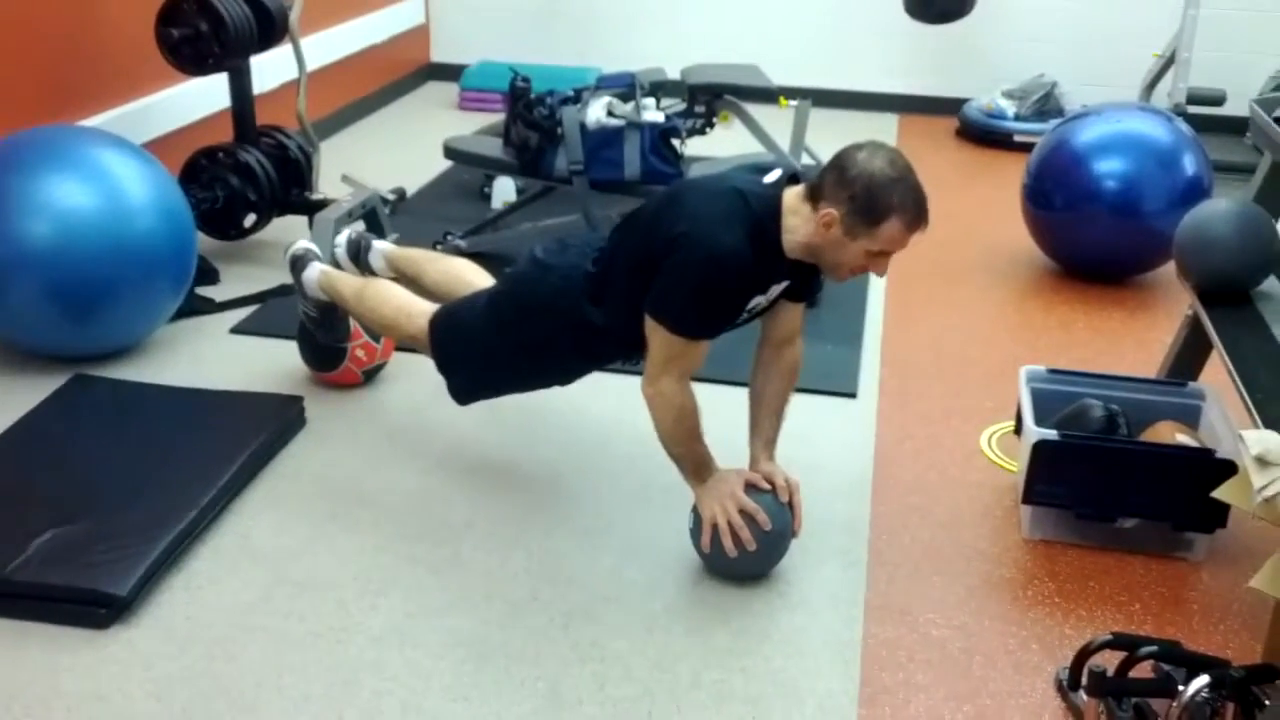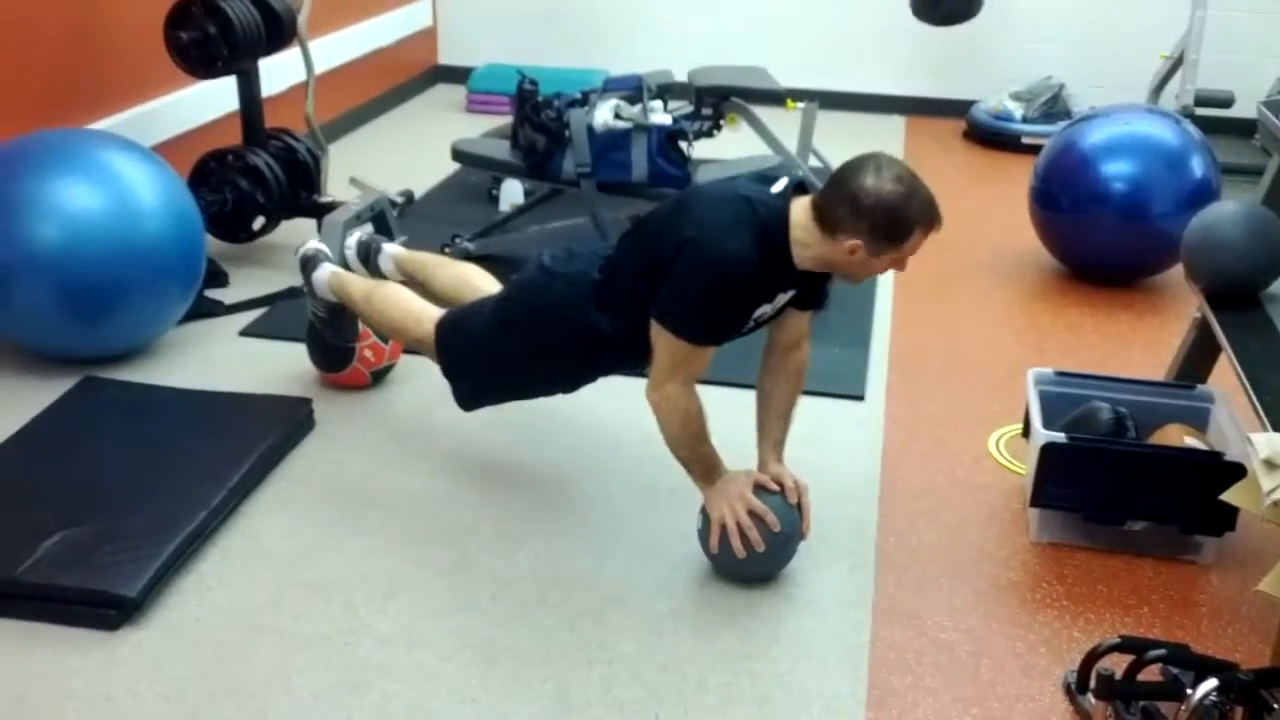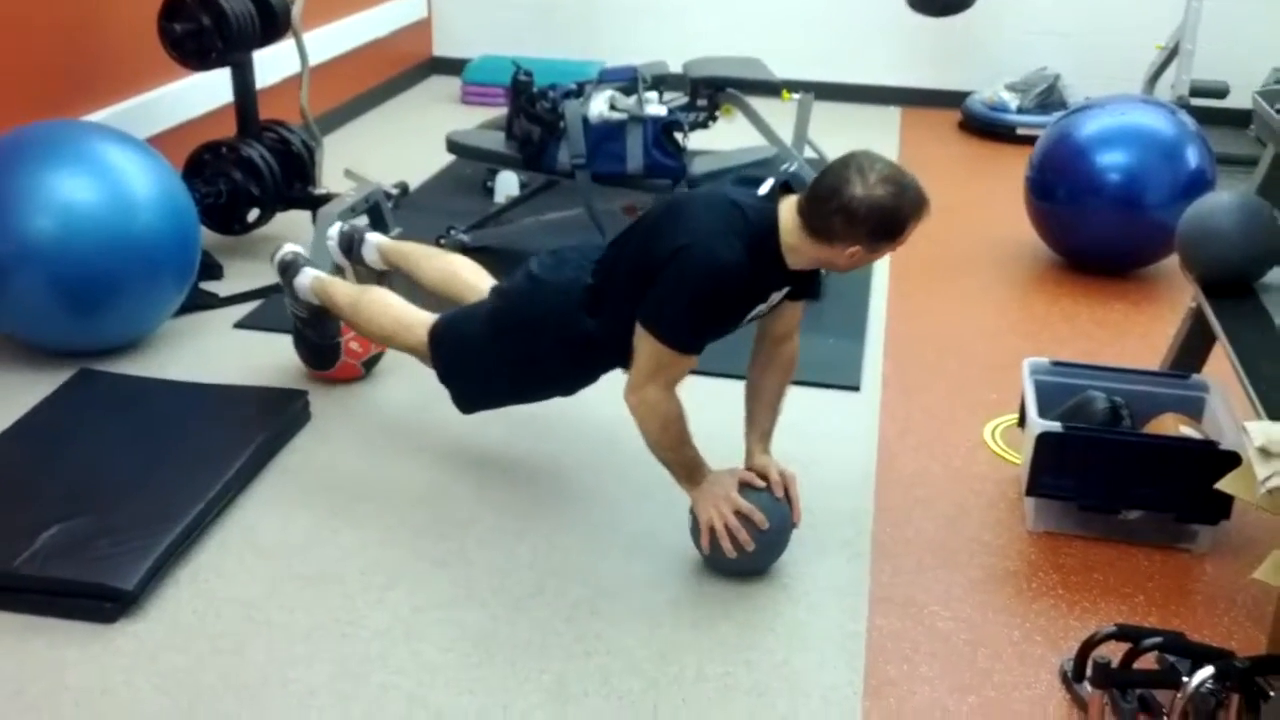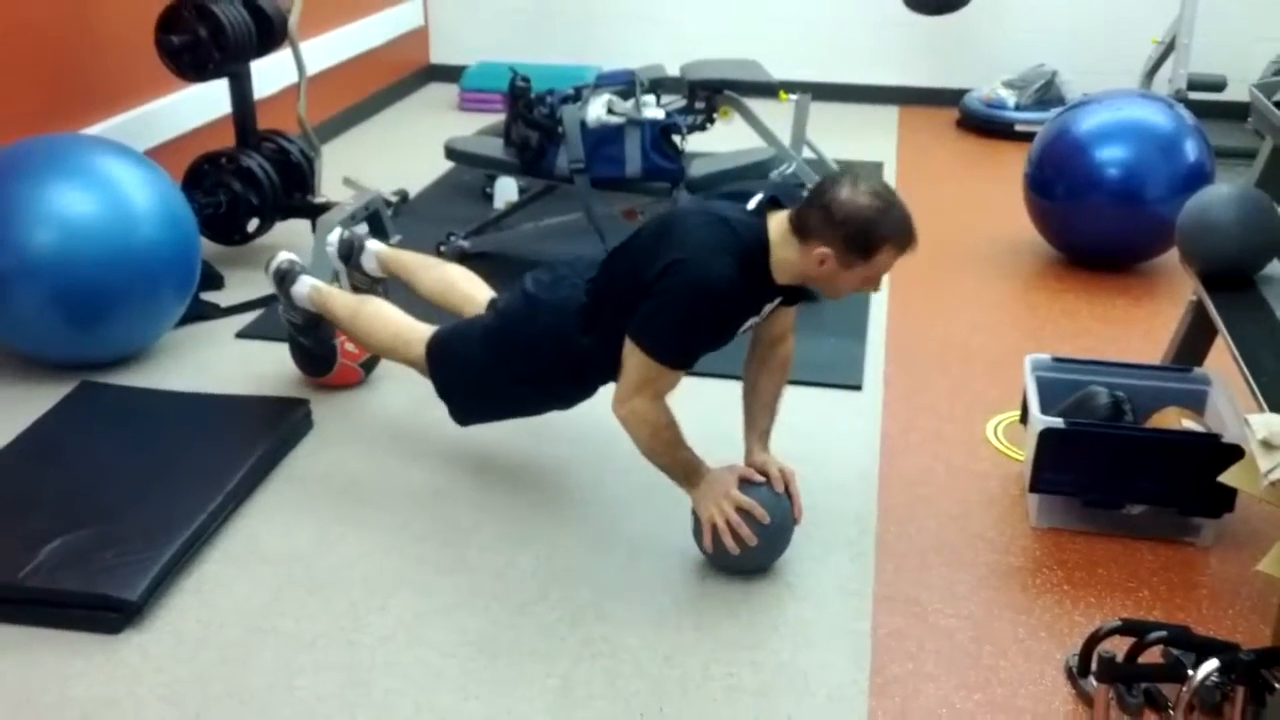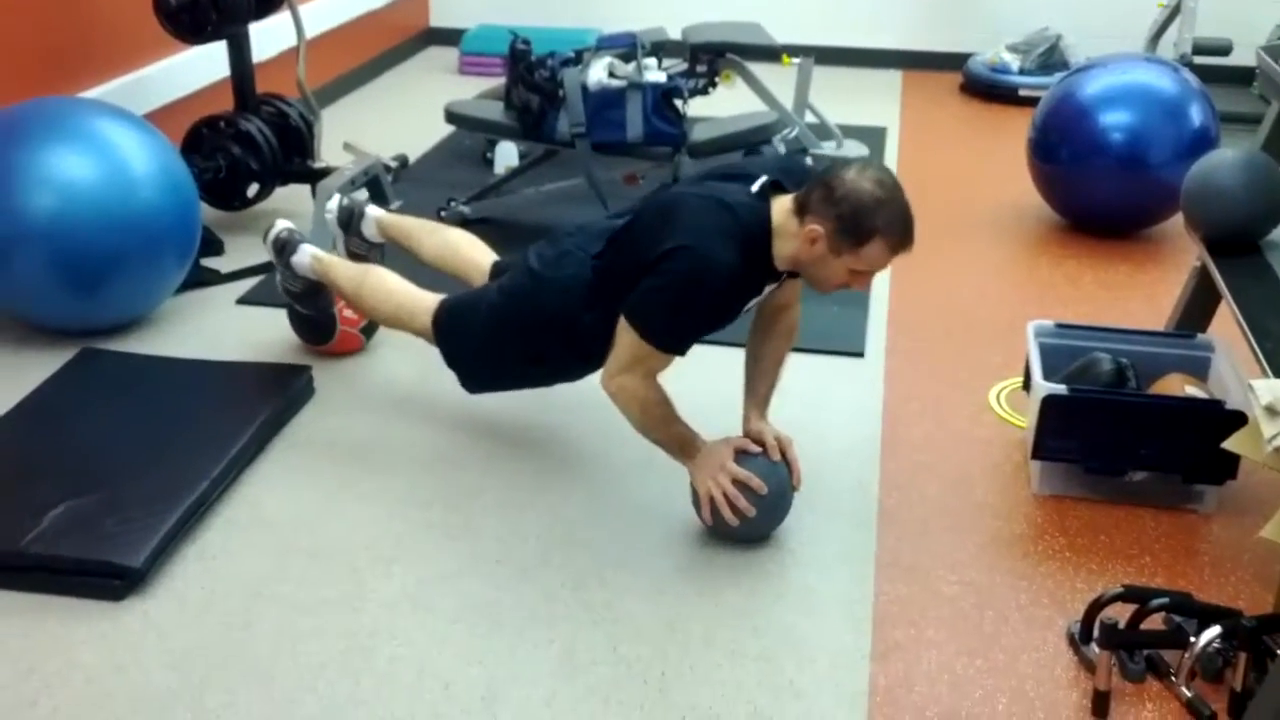
dt=0.5s
person 1, frame 1
left shoulder: (804, 222)
right shoulder: (714, 245)
left elbow: (782, 346)
right elbow: (664, 382)
left wrist: (763, 457)
right wrist: (706, 482)
left hip: (605, 290)
right hip: (557, 312)
left knee: (480, 294)
right knee: (436, 330)
left ankle: (375, 253)
right ankle: (319, 276)
person 1, frame 2
left shoulder: (810, 228)
right shoulder: (722, 253)
left elbow: (787, 349)
right elbow: (668, 386)
left wrist: (771, 458)
right wrist: (715, 482)
left hip: (610, 295)
right hip: (562, 318)
left knee: (486, 301)
right knee: (437, 332)
left ankle: (384, 256)
right ankle: (330, 277)
person 1, frame 3
left shoulder: (799, 222)
right shoulder: (713, 260)
left elbow: (778, 340)
right elbow: (648, 391)
left wrist: (759, 450)
right wrist: (700, 484)
left hip: (598, 287)
right hip: (554, 325)
left knee: (483, 293)
right knee: (428, 337)
left ankle: (369, 247)
right ankle: (308, 281)
person 1, frame 4
left shoulder: (795, 226)
right shoulder: (704, 276)
left elbow: (772, 343)
right elbow: (635, 401)
left wrist: (759, 448)
right wrist: (701, 484)
left hip: (594, 298)
right hip: (550, 344)
left knee: (483, 306)
right knee: (424, 347)
left ankle: (367, 254)
right ankle: (306, 290)
person 1, frame 5
left shoulder: (799, 195)
right shoulder: (704, 261)
left elbow: (778, 309)
right elbow: (624, 377)
left wrist: (757, 416)
right wrist: (697, 456)
left hip: (598, 260)
right hip: (554, 314)
left knee: (486, 271)
right knee: (429, 315)
left ankle: (368, 221)
right ankle: (304, 257)
